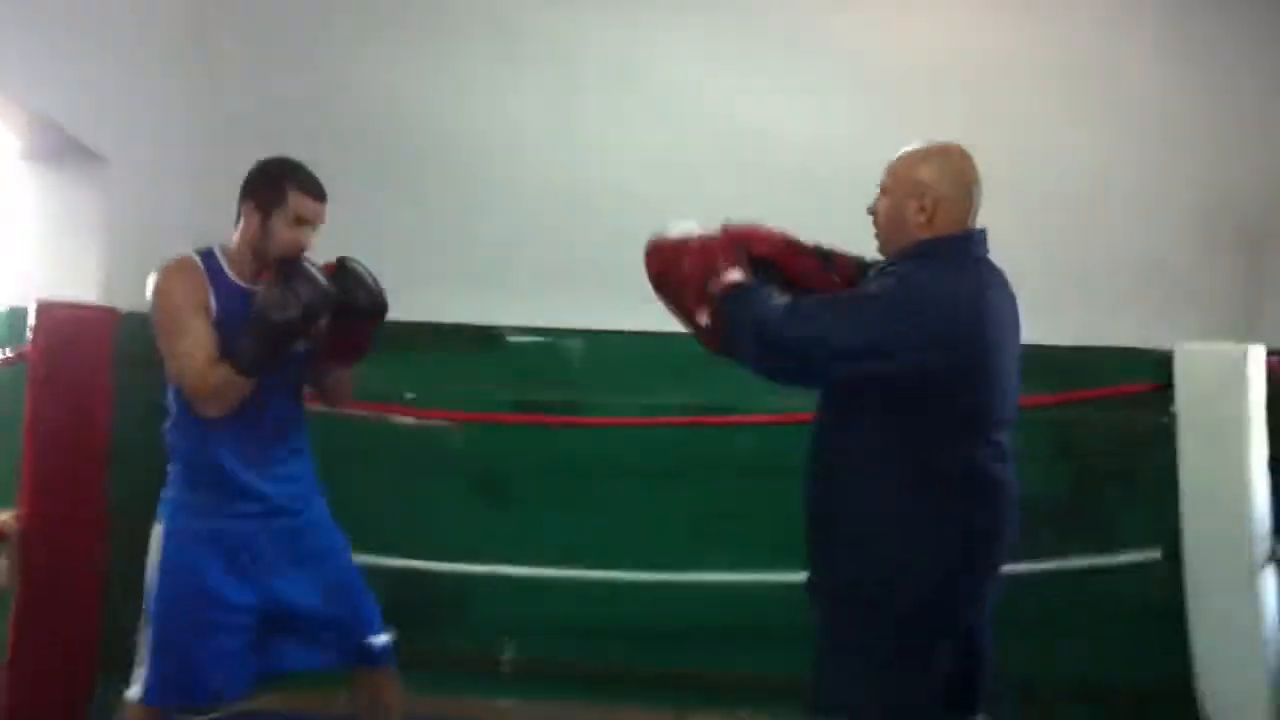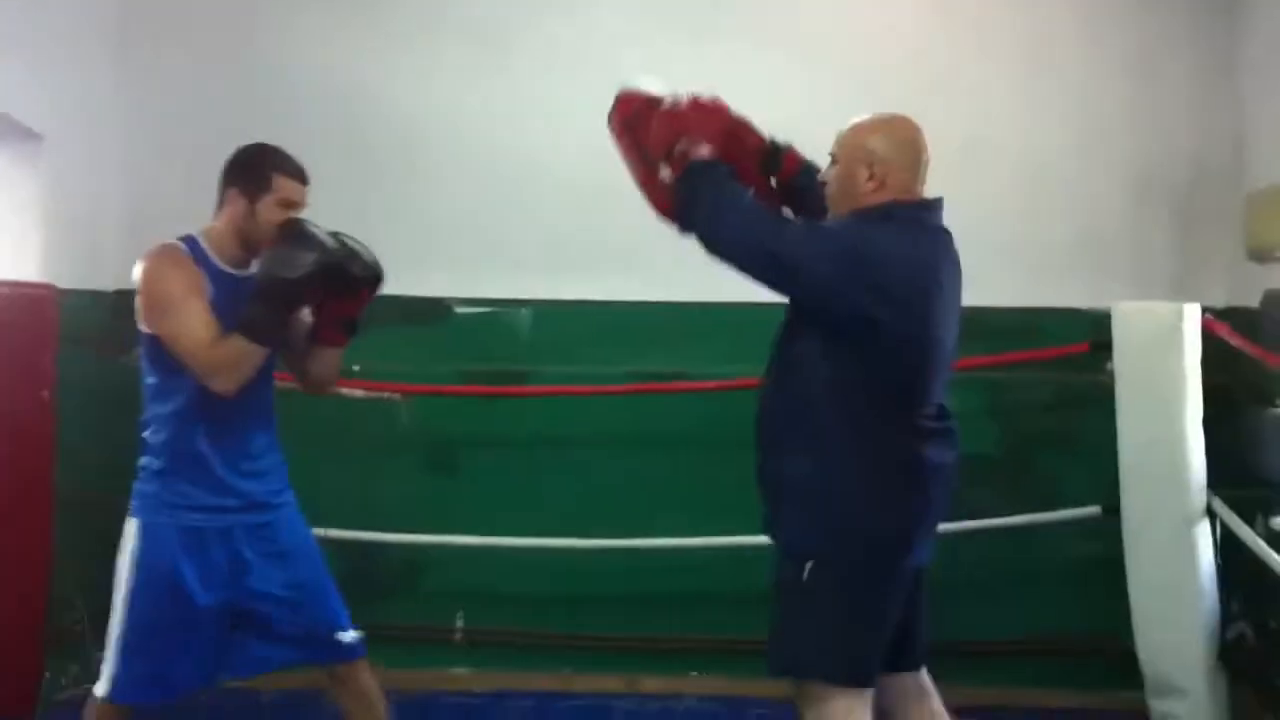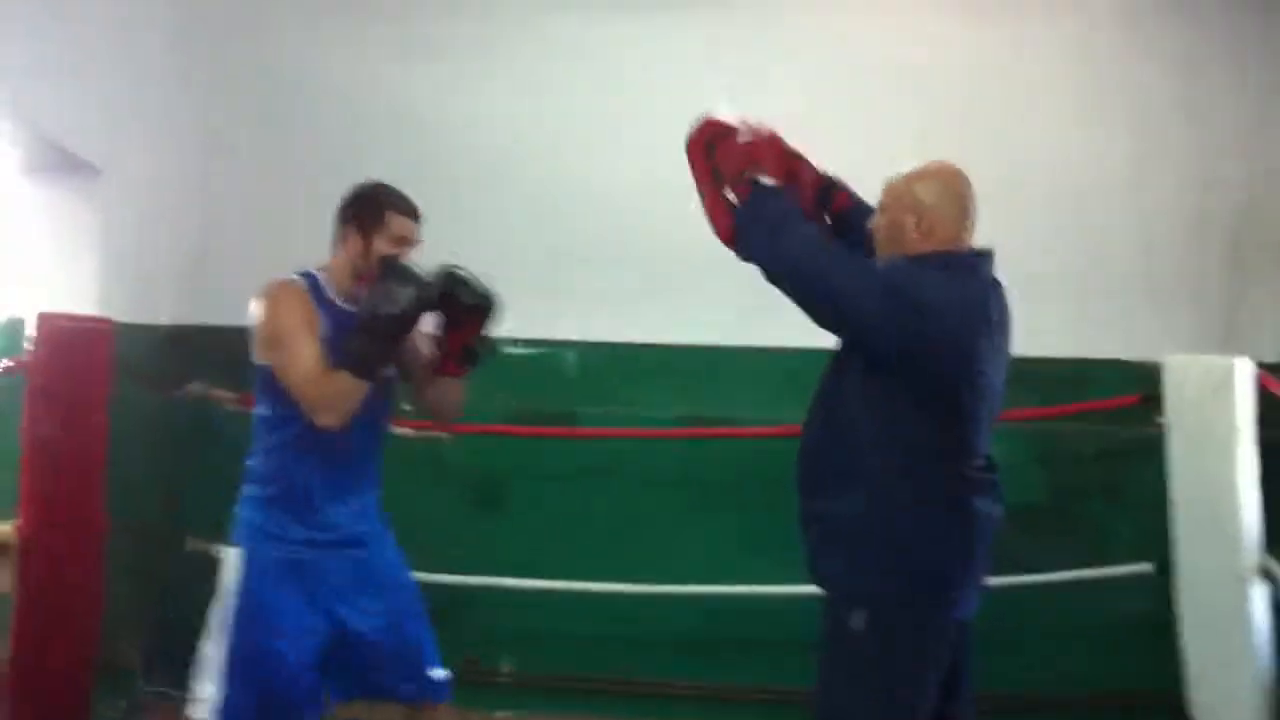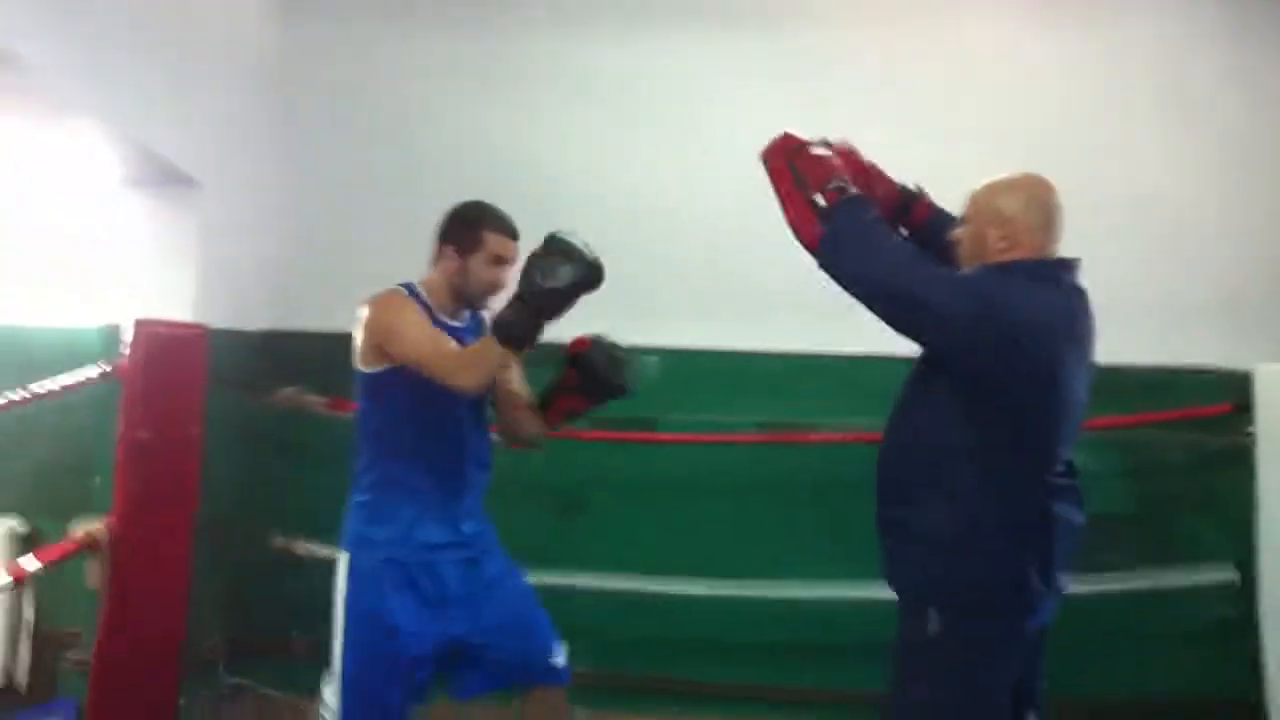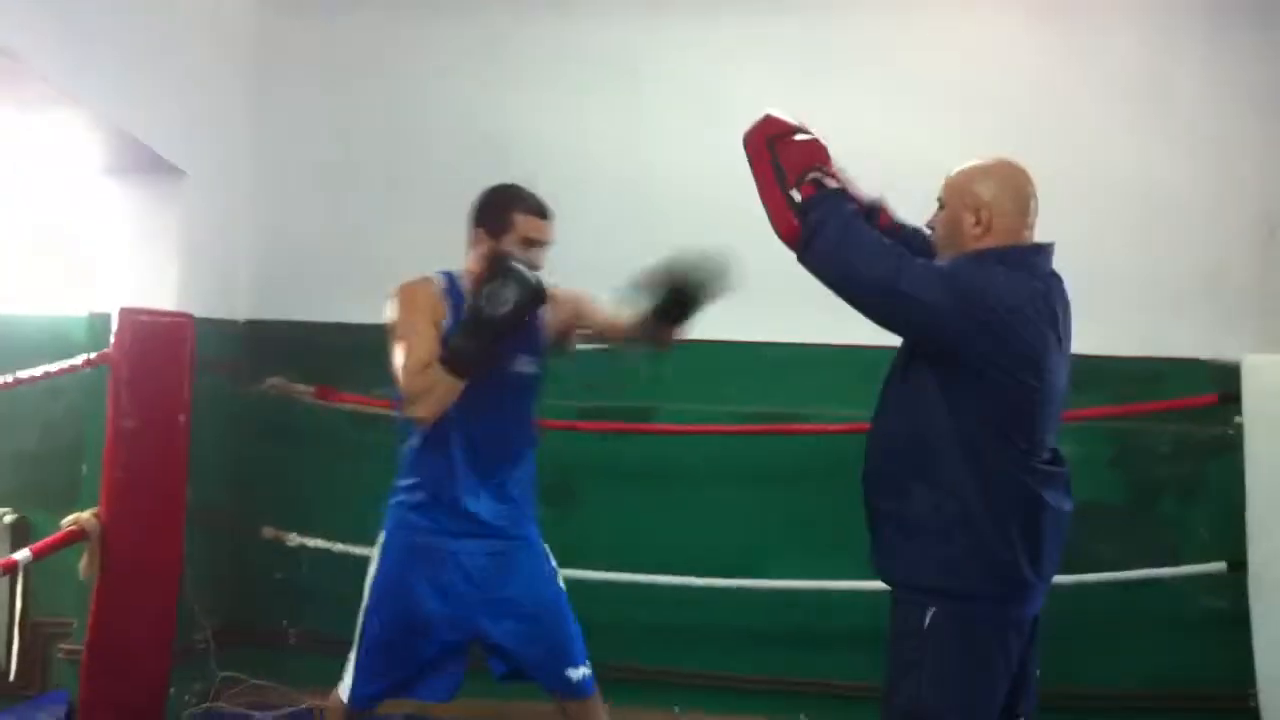
dt=0.2s
person 1, frame 1
left shoulder: (926, 299)
right shoulder: (973, 284)
left elbow: (805, 339)
right elbow: (868, 307)
left wrist: (731, 291)
left hip: (900, 556)
right hip: (948, 547)
person 1, frame 2
left shoulder: (871, 256)
right shoulder: (915, 244)
left elbow: (755, 237)
right elbow: (818, 202)
left wrist: (692, 160)
right wrist: (766, 155)
left hip: (849, 510)
right hip: (883, 500)
person 1, frame 3
left shoulder: (919, 303)
right shoulder: (965, 293)
left elbow: (808, 265)
right elbow: (863, 251)
left wrist: (749, 183)
right wrist: (810, 185)
left hip: (894, 564)
right hip: (935, 553)
person 1, frame 4
left shoulder: (1004, 312)
right shoulder: (1053, 301)
left elbow: (890, 275)
right elbow: (939, 265)
left wrist: (836, 195)
right wrist: (892, 198)
left hip: (969, 573)
right hip: (1012, 561)
person 1, frame 5
left shoulder: (984, 299)
right shoulder: (1023, 289)
left elbow: (870, 273)
right elbow: (912, 263)
left wrist: (812, 188)
right wrist: (843, 203)
left hip: (961, 562)
right hip: (999, 552)
person 2, frame 1
left shoulder: (299, 282)
right shoulder: (182, 281)
left elbow: (334, 389)
right elbow: (209, 398)
left wrist: (349, 327)
right wrist: (273, 328)
left hip: (295, 509)
right hip: (205, 518)
left knee: (374, 655)
person 2, frame 2
left shoulder: (279, 271)
right shoulder: (167, 269)
left elbow: (319, 376)
right elbow: (221, 373)
left wrist: (340, 307)
right wrist: (277, 299)
left hip: (262, 503)
right hip: (176, 510)
left knee: (344, 650)
person 2, frame 3
left shoulder: (388, 315)
right shoulder: (286, 304)
left elbow: (442, 407)
right elbow: (326, 409)
left wrist: (460, 333)
right wrist: (382, 330)
left hip: (360, 539)
right hip: (278, 542)
person 2, frame 4
left shoulder: (484, 323)
right shoulder: (389, 312)
left elbow: (524, 430)
right elbow: (466, 374)
left wrist: (575, 390)
right wrist: (534, 306)
left hip: (465, 542)
right hip: (386, 544)
left knee: (545, 676)
person 2, frame 5
left shoulder: (546, 307)
right shoulder: (421, 299)
left elbow: (638, 329)
right elbow: (420, 405)
left wrist: (669, 310)
right wrist: (481, 333)
left hip: (507, 533)
right hip: (425, 530)
